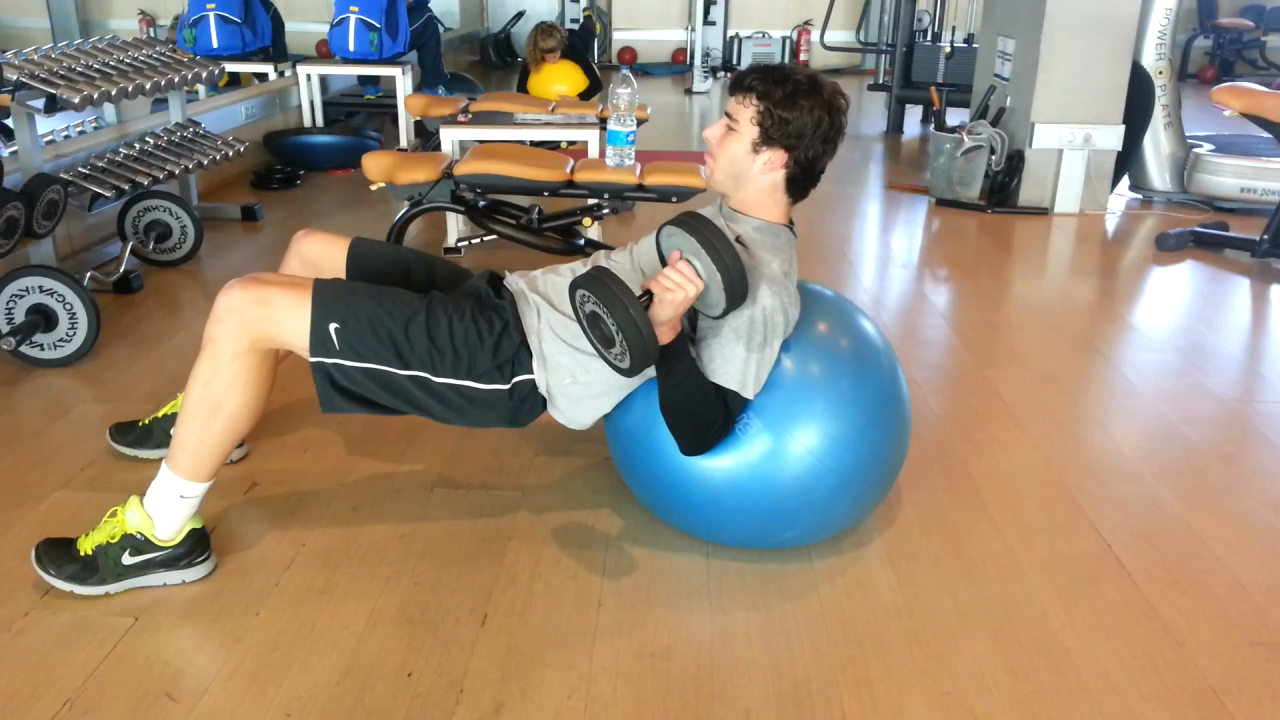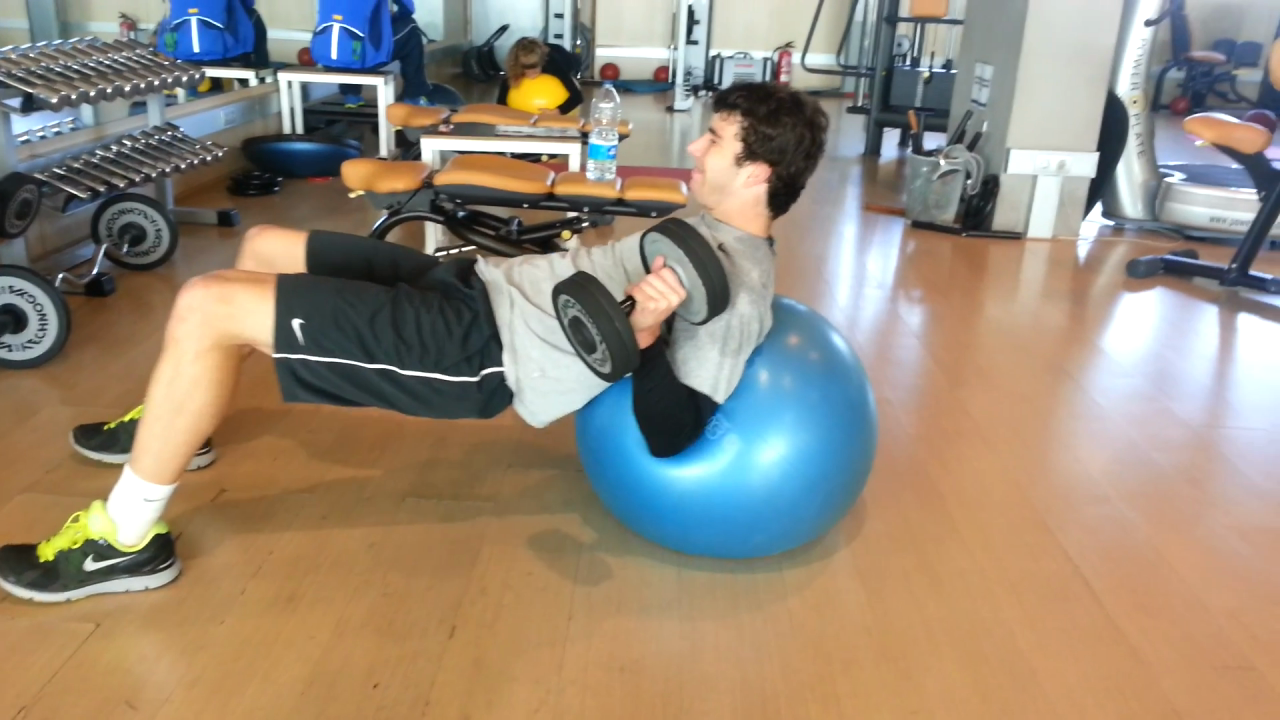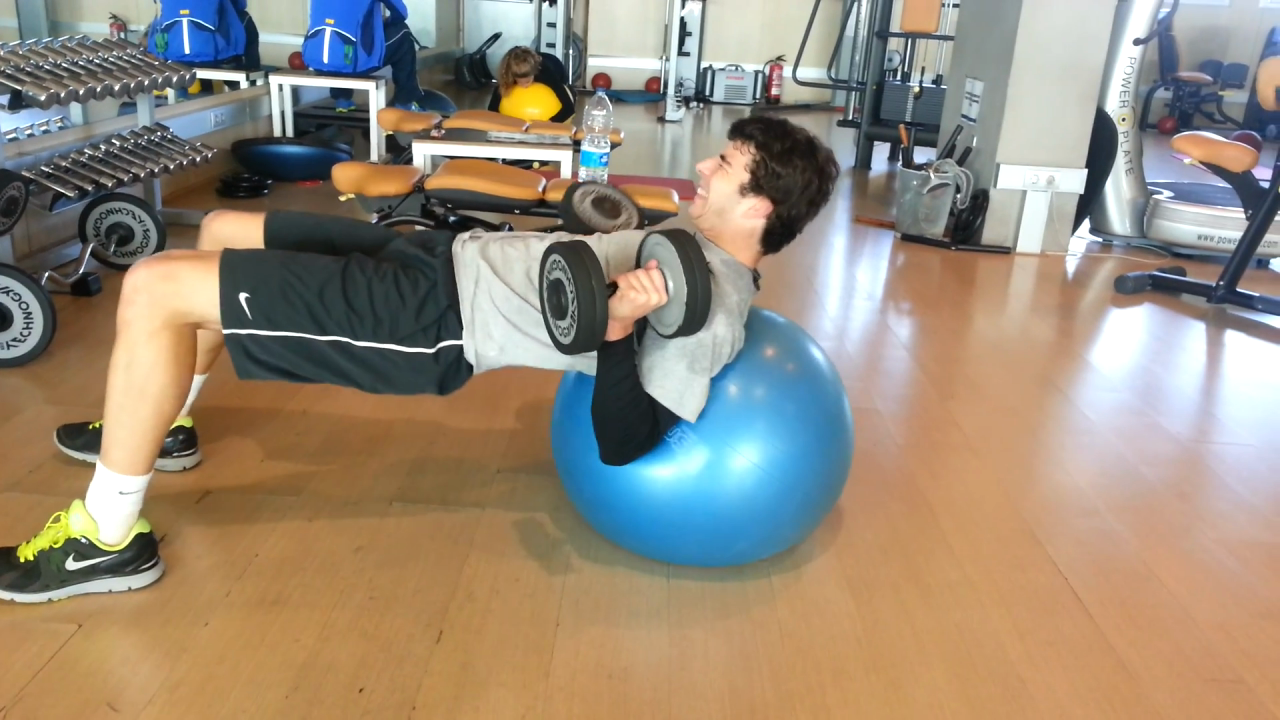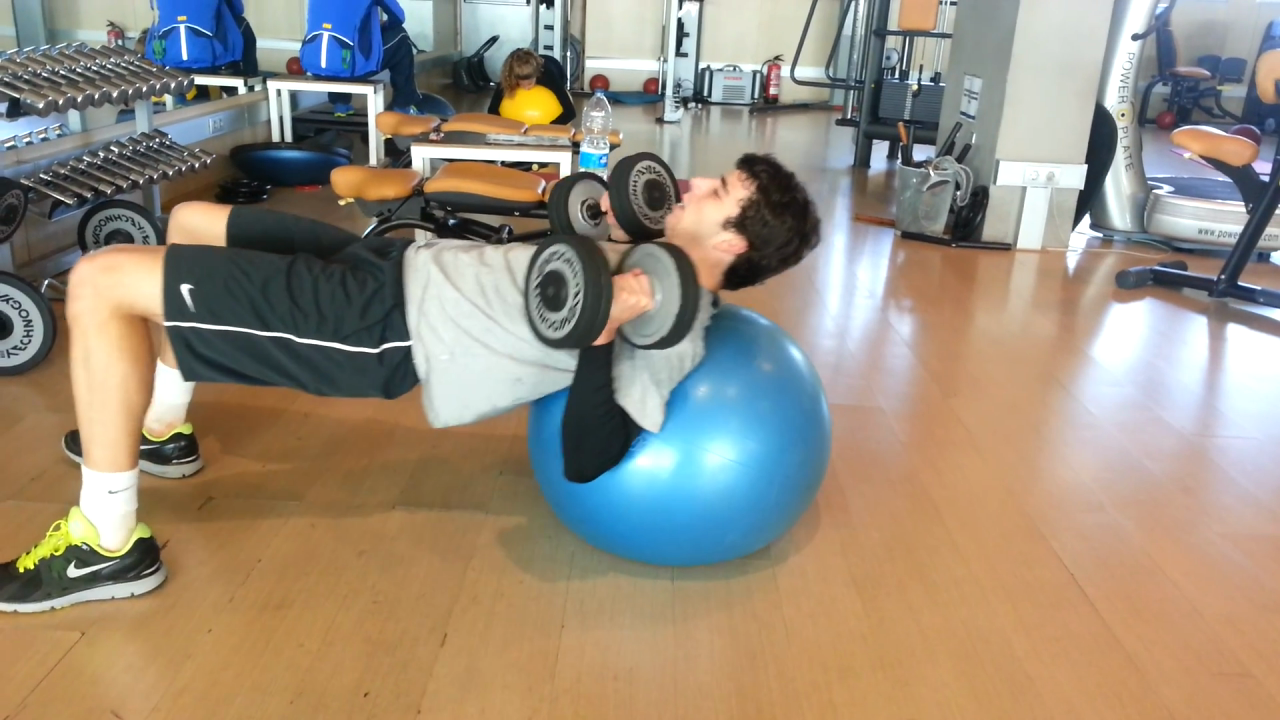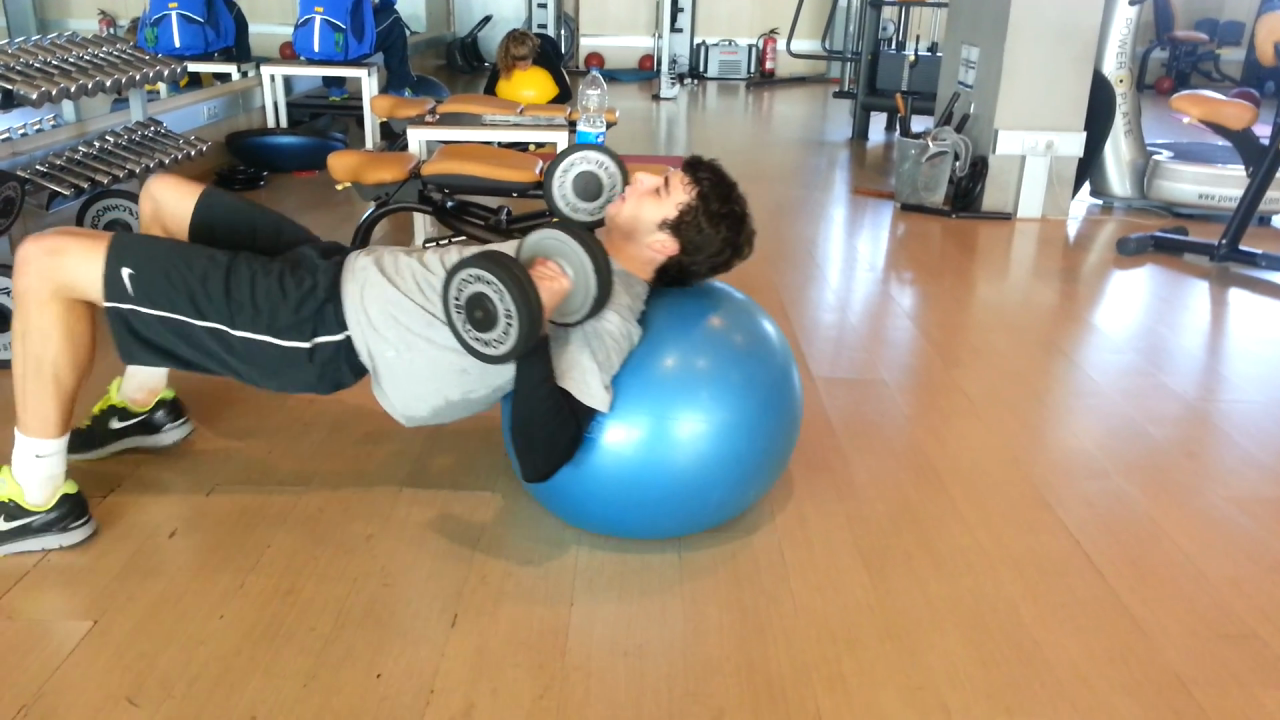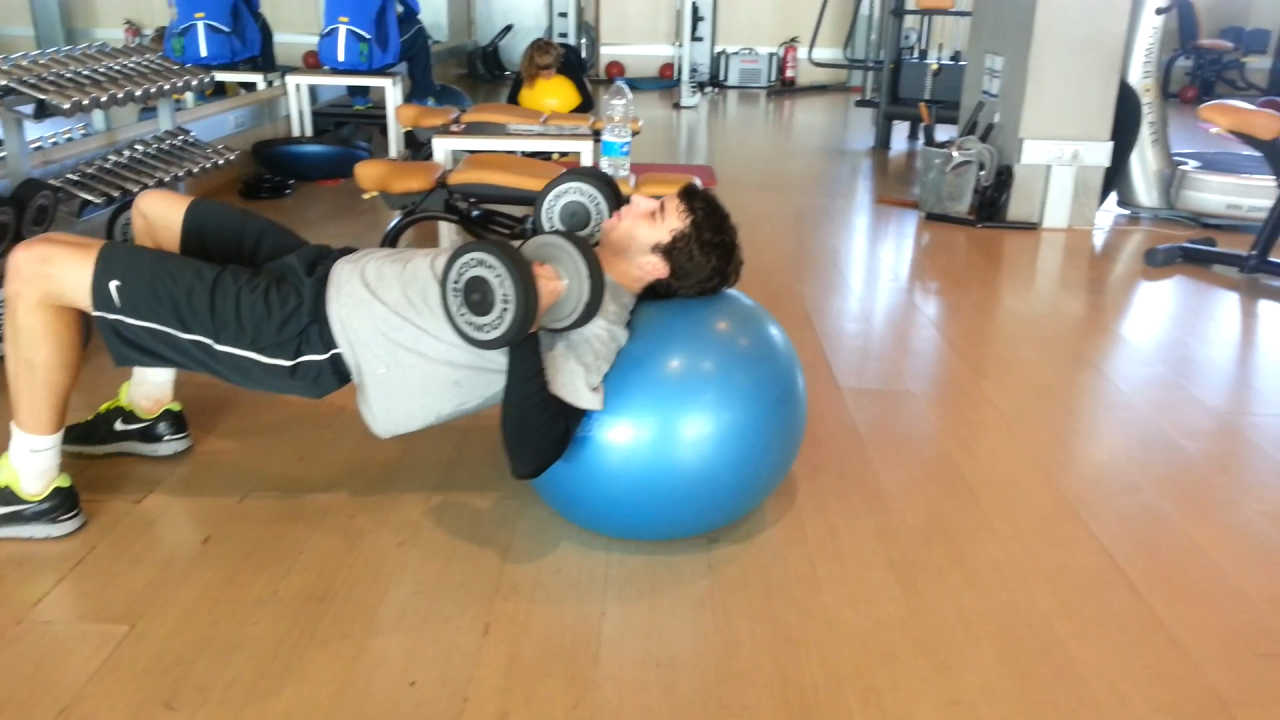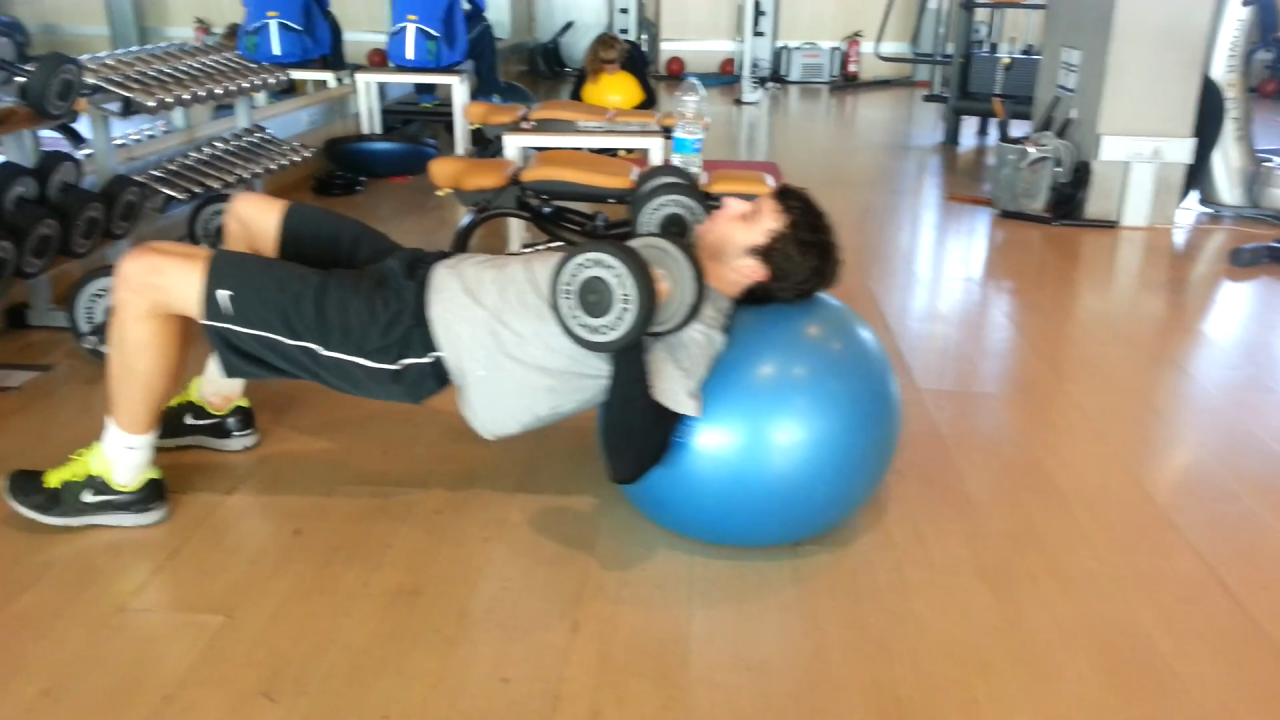
dt=0.4s
person 1, frame 1
left shoulder: (762, 290)
right shoulder: (734, 220)
left elbow: (699, 433)
left wrist: (667, 331)
left hip: (511, 360)
right hip: (506, 300)
left knee: (246, 309)
right knee: (310, 250)
left ankle: (162, 533)
right ankle: (205, 419)
person 1, frame 2
left shoulder: (738, 295)
right shoulder: (714, 238)
left elbow: (669, 434)
left wrist: (646, 331)
left hip: (473, 346)
right hip: (472, 288)
left knee: (205, 304)
right knee: (262, 245)
left ankle: (126, 539)
right ankle: (175, 423)
person 1, frame 3
left shoulder: (712, 316)
right shoulder: (698, 257)
left elbow: (621, 440)
left wrist: (619, 326)
left hip: (435, 316)
right hip: (443, 261)
left knee: (153, 286)
right knee: (222, 231)
left ankle: (109, 535)
right ankle: (163, 425)
person 1, frame 4
left shoulder: (670, 335)
right shoulder: (657, 271)
left elbow: (586, 459)
left wrist: (601, 333)
right wrist: (614, 237)
left hip: (381, 324)
right hip: (397, 269)
left knee: (100, 281)
right knee: (190, 222)
left ankle: (110, 541)
right ankle: (162, 431)
person 1, frame 5
left shoulder: (606, 320)
right shoulder: (597, 264)
left elbow: (540, 456)
left wrist: (531, 323)
left hip: (325, 323)
right hip: (343, 273)
right knee: (164, 195)
right ankle: (141, 406)
person 1, frame 6
left shoulder: (594, 329)
left elbow: (530, 454)
left wrist: (526, 325)
right wrist: (550, 264)
left hip: (313, 327)
right hip: (334, 275)
right knee: (155, 210)
right ankle: (150, 412)
person 1, frame 7
left shoulder: (692, 334)
left elbow: (630, 460)
left wrist: (631, 329)
left hip: (409, 333)
right hip: (430, 280)
left knee: (147, 274)
right knee: (249, 212)
left ankle: (121, 477)
right ankle: (218, 407)
